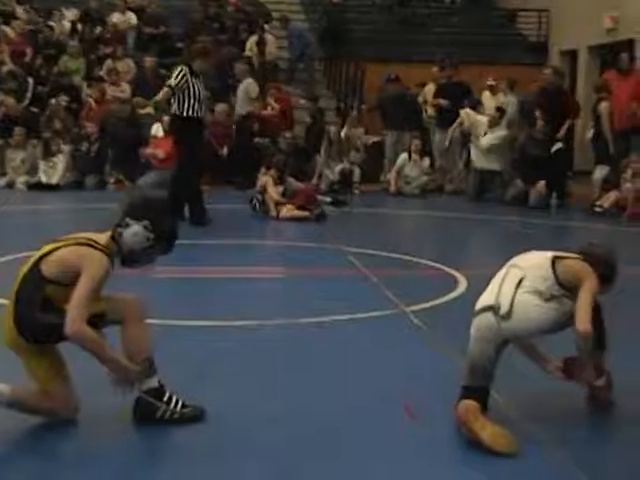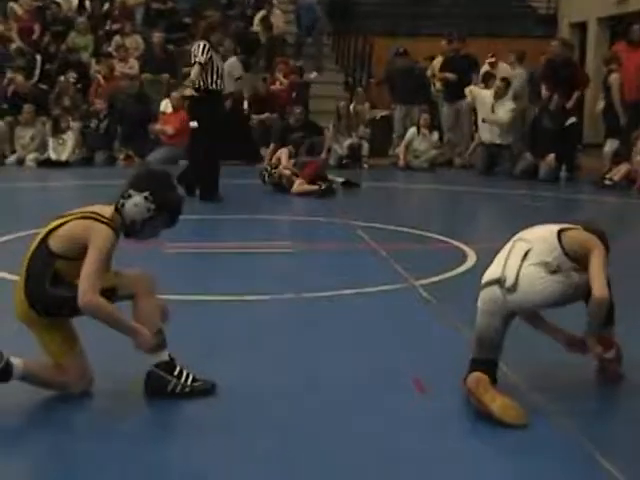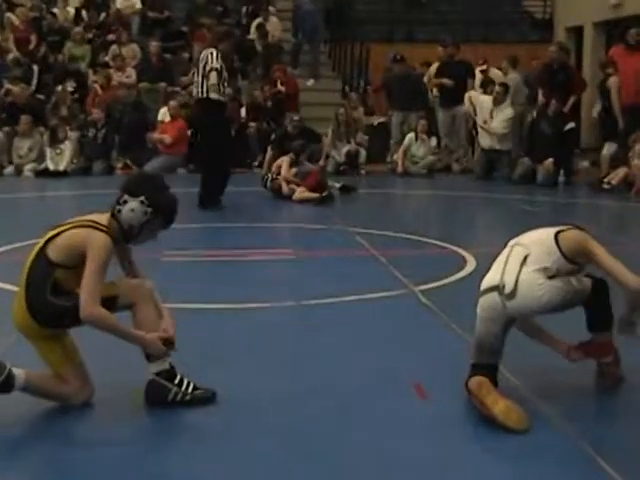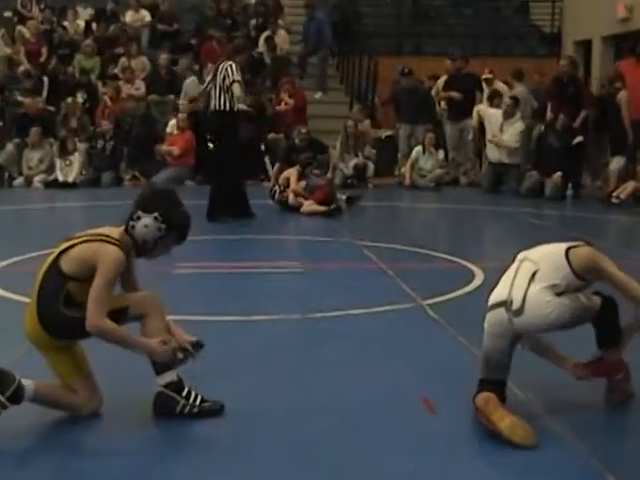
dt=0.3s
person 1, frame 1
left shoulder: (97, 244)
right shoulder: (97, 260)
left elbow: (88, 312)
right elbow: (75, 328)
left wrist: (113, 362)
right wrist: (120, 365)
left hip: (26, 321)
right hip: (32, 323)
left knee: (66, 409)
right knee: (131, 309)
right ankle: (152, 399)
person 1, frame 2
left shoulder: (108, 218)
right shoulder: (103, 231)
left elbow: (97, 278)
right elbow: (88, 300)
left wrist: (147, 304)
right wrist: (136, 332)
left hip: (40, 296)
right hip: (42, 298)
left knee: (79, 382)
right knee: (140, 284)
right ankle: (163, 373)
person 1, frame 3
left shoulder: (111, 228)
right shoulder: (100, 240)
left elbow: (137, 279)
right elbow: (90, 312)
left wrist: (163, 316)
right wrist: (143, 340)
left hip: (39, 306)
right hip: (42, 308)
left knee: (79, 393)
right knee: (139, 294)
right ankle: (164, 381)
person 1, frame 4
left shoulder: (121, 242)
right shoulder: (112, 254)
left elbow: (133, 297)
right elbow: (96, 323)
left wrist: (173, 331)
right wrist: (148, 347)
left hip: (51, 319)
right hip: (52, 320)
left knee: (88, 403)
right knee: (149, 304)
right ankle: (172, 394)
person 2, frame 1
left shoulder: (542, 264)
right shoulder: (586, 274)
right elbow: (584, 328)
left wrist: (546, 364)
right wrist: (588, 366)
left hip: (484, 319)
right hip: (522, 312)
left knee: (474, 392)
right knee: (590, 313)
left ankle: (469, 408)
right ankle: (598, 388)
person 2, frame 2
left shoulder: (542, 239)
right shoulder: (591, 242)
right elbow: (601, 295)
left wrist: (563, 337)
right wrist: (591, 336)
left hip: (490, 293)
right hip: (529, 285)
left knee: (482, 365)
right knee: (600, 291)
left ankle: (477, 380)
right ankle: (608, 360)
person 2, frame 3
left shoulder: (531, 244)
right shoulder: (580, 241)
left wrist: (561, 348)
left hip: (489, 299)
right hip: (527, 290)
left knee: (482, 370)
right knee: (597, 289)
left ankle: (480, 384)
right ankle: (607, 366)
person 2, frame 4
left shoulder: (535, 259)
right shoulder: (589, 256)
left wrist: (567, 364)
right wrist: (619, 339)
left hip: (497, 314)
right hip: (537, 307)
left knee: (491, 385)
right knee: (606, 307)
left ankle: (487, 400)
right ankle: (617, 380)
person 3, frame 1
left shoulder: (197, 76)
right shoulder: (183, 71)
right elbow: (169, 89)
right wrist: (154, 104)
left hip: (195, 125)
right hip: (183, 125)
left knee: (185, 168)
right knee: (190, 169)
left ankle: (174, 208)
right ankle: (197, 213)
person 3, frame 2
left shoulder: (211, 49)
right shoulder: (203, 46)
right elbow: (198, 66)
right wrist: (190, 87)
left hip: (211, 99)
right hip: (205, 100)
left knee: (210, 143)
right knee: (210, 144)
left ankle: (189, 177)
right ankle: (208, 189)
person 3, frame 3
left shoulder: (206, 54)
right shoulder: (213, 53)
left elbow: (194, 78)
right elbow: (213, 73)
right wrist: (214, 91)
left hip: (205, 107)
right hip: (211, 108)
left knee: (222, 151)
right knee: (214, 153)
left ankle: (212, 194)
right ankle: (208, 198)
person 3, frame 4
left shoulder: (219, 68)
right shoulder: (231, 66)
left elbow: (205, 89)
right elbow: (235, 85)
right wrist: (239, 103)
left hip: (218, 117)
right hip: (227, 119)
left knee: (233, 164)
right knee: (224, 166)
left ankle: (237, 207)
right ankle: (216, 210)
